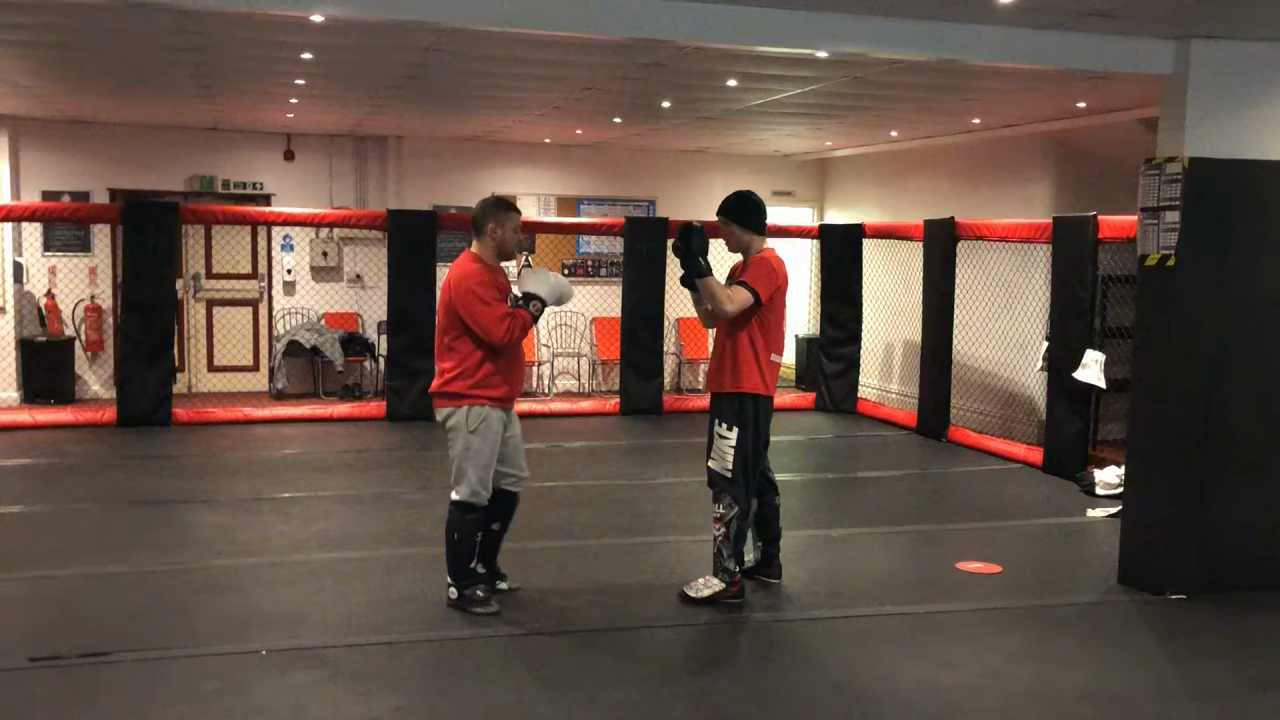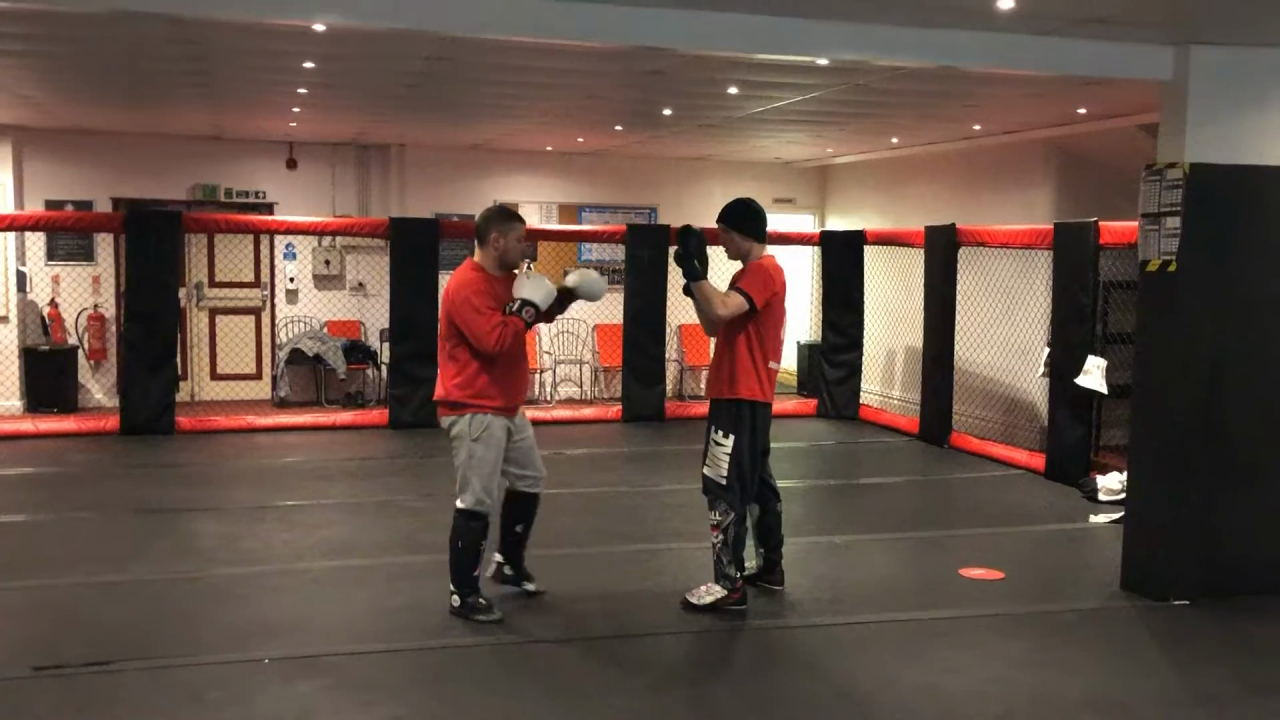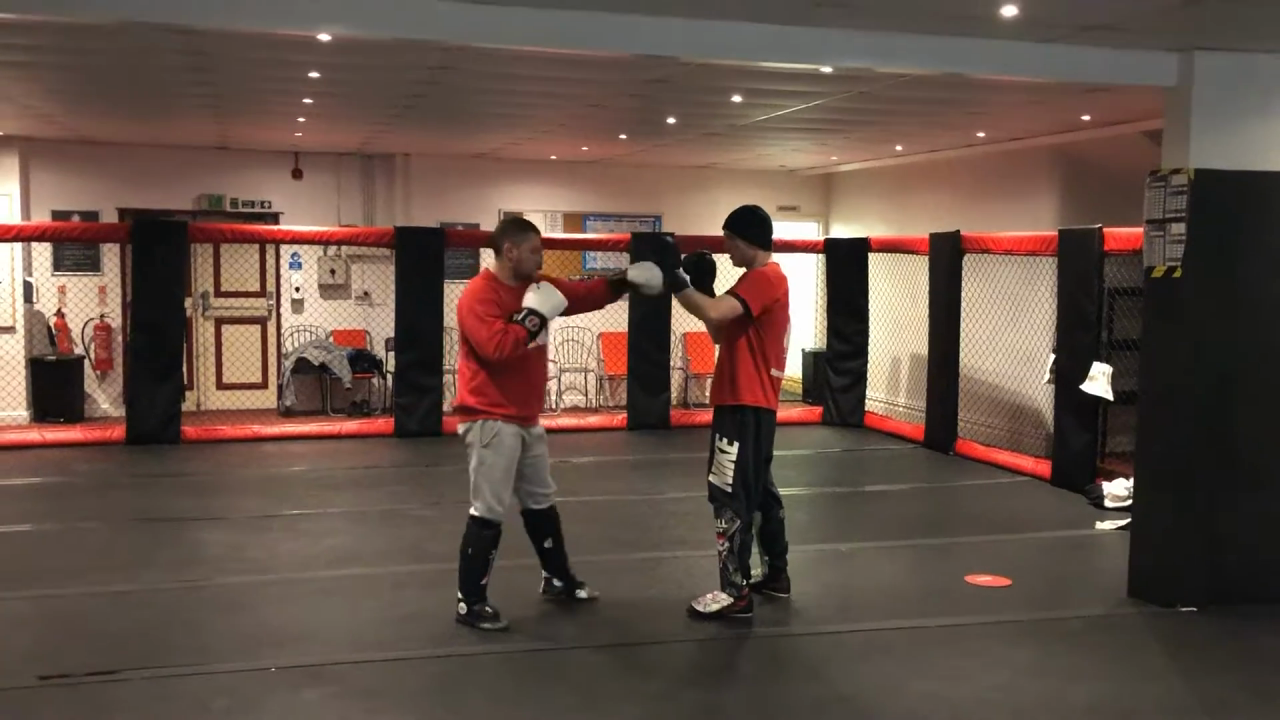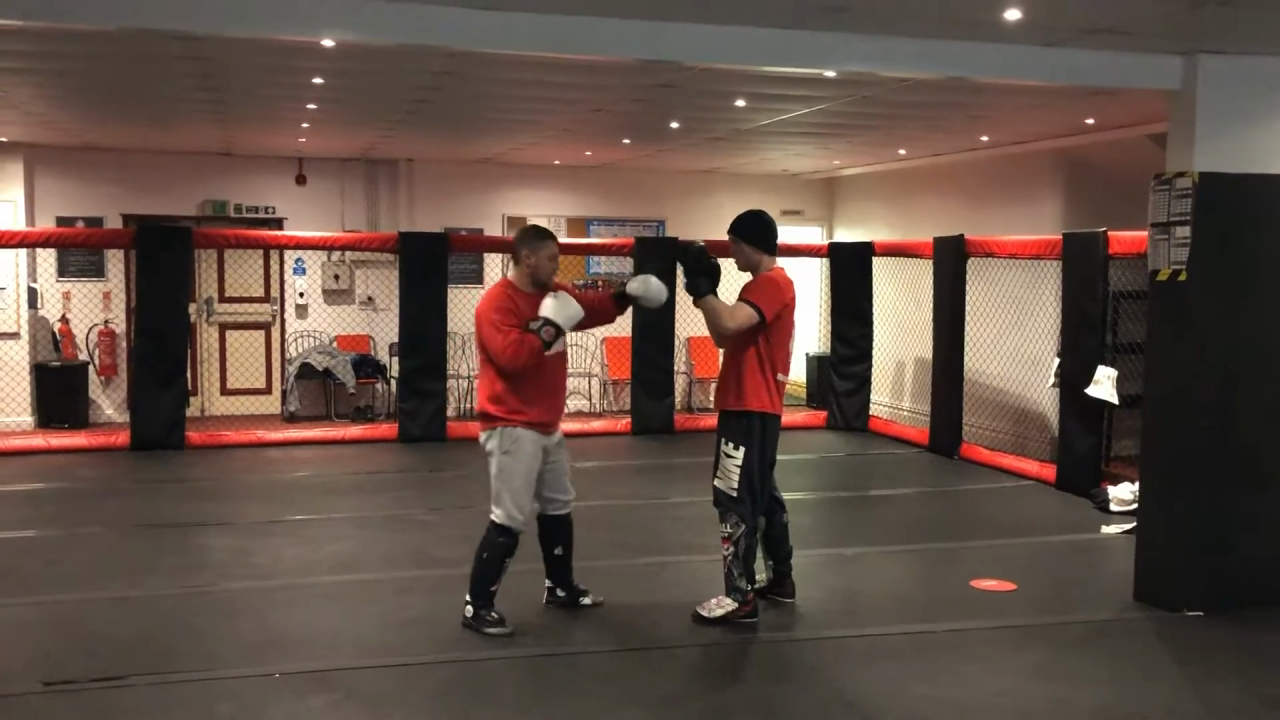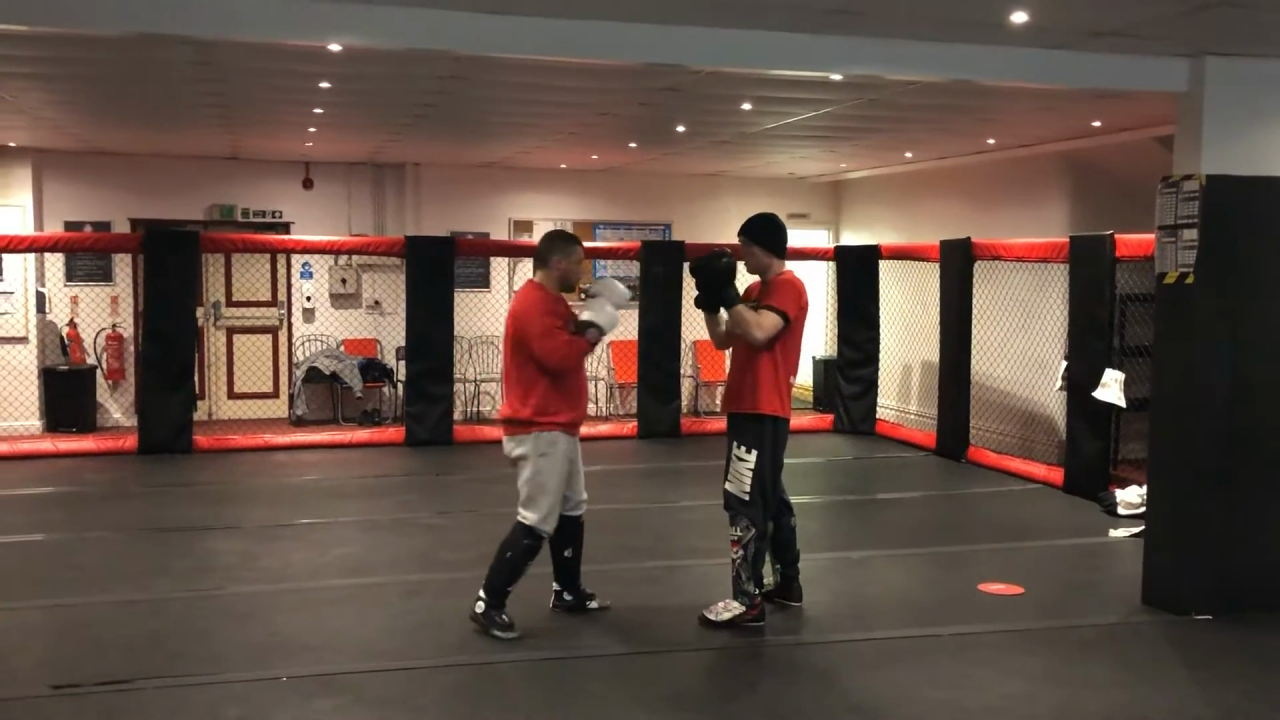
dt=0.2s
person 1, frame 1
left shoulder: (766, 264)
right shoulder: (743, 267)
left elbow: (728, 307)
right elbow: (712, 318)
left wrist: (699, 263)
right wrist: (692, 275)
left hip: (744, 390)
right hip: (741, 388)
left knee: (728, 480)
right knee: (755, 475)
left ankle: (728, 576)
right ankle: (768, 561)
person 1, frame 2
left shoulder: (763, 271)
right shoulder: (748, 273)
left elbow: (721, 310)
right elbow: (714, 326)
left wrist: (693, 269)
right wrist: (695, 281)
left hip: (741, 397)
right hip: (748, 396)
left knee: (723, 486)
right knee: (756, 482)
left ankle: (730, 584)
right ankle: (770, 567)
person 1, frame 3
left shoulder: (765, 279)
right shoulder: (757, 280)
left elbow: (712, 312)
right elbow: (721, 334)
left wrist: (675, 278)
right wrist: (702, 285)
left hip: (744, 404)
right hip: (753, 403)
left knee: (729, 493)
right knee: (759, 489)
left ankle: (735, 592)
right ankle: (775, 574)
person 1, frame 4
left shoulder: (773, 283)
right shoulder: (758, 285)
left elbow: (729, 323)
right elbow: (724, 339)
left wrist: (696, 285)
right wrist: (707, 290)
left hip: (750, 409)
right hip: (755, 408)
left knee: (734, 498)
right knee: (763, 493)
left ankle: (740, 596)
right ankle: (780, 579)
person 1, frame 5
left shoulder: (787, 287)
right shoulder: (755, 290)
left elbow: (758, 333)
right elbow: (722, 340)
left wrist: (724, 293)
right wrist: (709, 297)
left hip: (761, 411)
right hip: (753, 409)
left knee: (745, 501)
right knee: (770, 497)
left ankle: (748, 600)
right ankle: (787, 583)
person 2, frame 1
left shoulder: (490, 271)
right shoulder: (468, 277)
right elbow: (502, 332)
left wrist: (531, 299)
right wrist: (535, 301)
left hip: (496, 401)
right hip: (471, 404)
left knee: (510, 482)
right knee: (471, 496)
left ankle: (484, 565)
right ankle: (460, 586)
person 2, frame 2
left shoulder: (504, 279)
right shoulder: (467, 286)
left elbow: (524, 317)
right elbow: (496, 340)
left wrist: (564, 294)
right wrist: (529, 306)
left hip: (505, 408)
right hip: (475, 411)
left knee: (530, 480)
right knee: (476, 503)
left ankle: (509, 564)
right ankle: (463, 595)
person 2, frame 3
left shoulder: (533, 285)
right shoulder: (478, 295)
left elbow: (583, 294)
right elbow: (496, 347)
left wrist: (625, 280)
right wrist: (535, 315)
left hip: (526, 418)
right hip: (491, 420)
left knee: (540, 501)
right knee: (488, 512)
left ankle: (558, 579)
right ankle: (469, 602)
person 2, frame 4
left shoulder: (551, 293)
right shoulder: (495, 303)
left elbow: (594, 308)
right elbow: (512, 356)
left wrist: (628, 294)
right wrist: (551, 326)
left hip: (546, 425)
right hip: (512, 427)
left knee: (558, 507)
right knee: (509, 520)
left ankle: (560, 588)
right ankle: (477, 606)
person 2, frame 5
left shoulder: (549, 299)
right shoulder: (534, 304)
left elbow: (569, 336)
right elbow: (564, 358)
left wrist: (597, 307)
right wrist: (595, 324)
left hip: (558, 427)
right hip: (540, 430)
left knee: (571, 510)
right knee: (537, 521)
left ankle: (568, 592)
right ankle: (488, 604)
